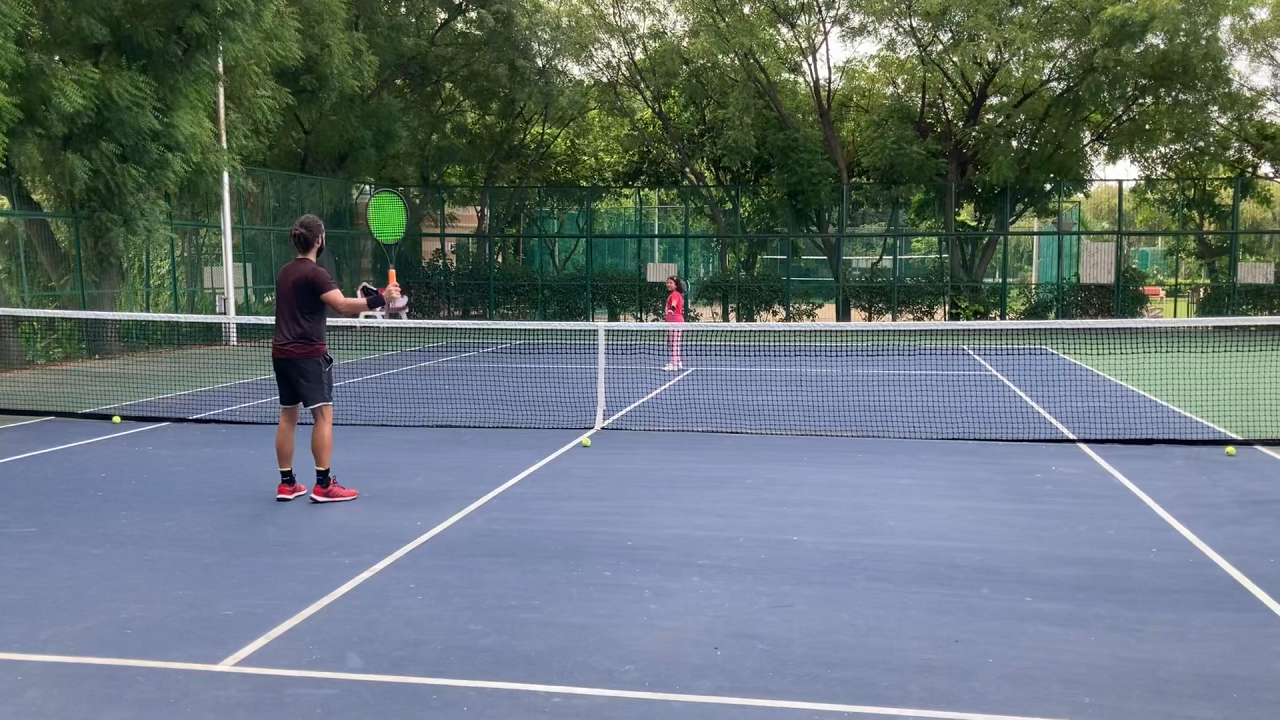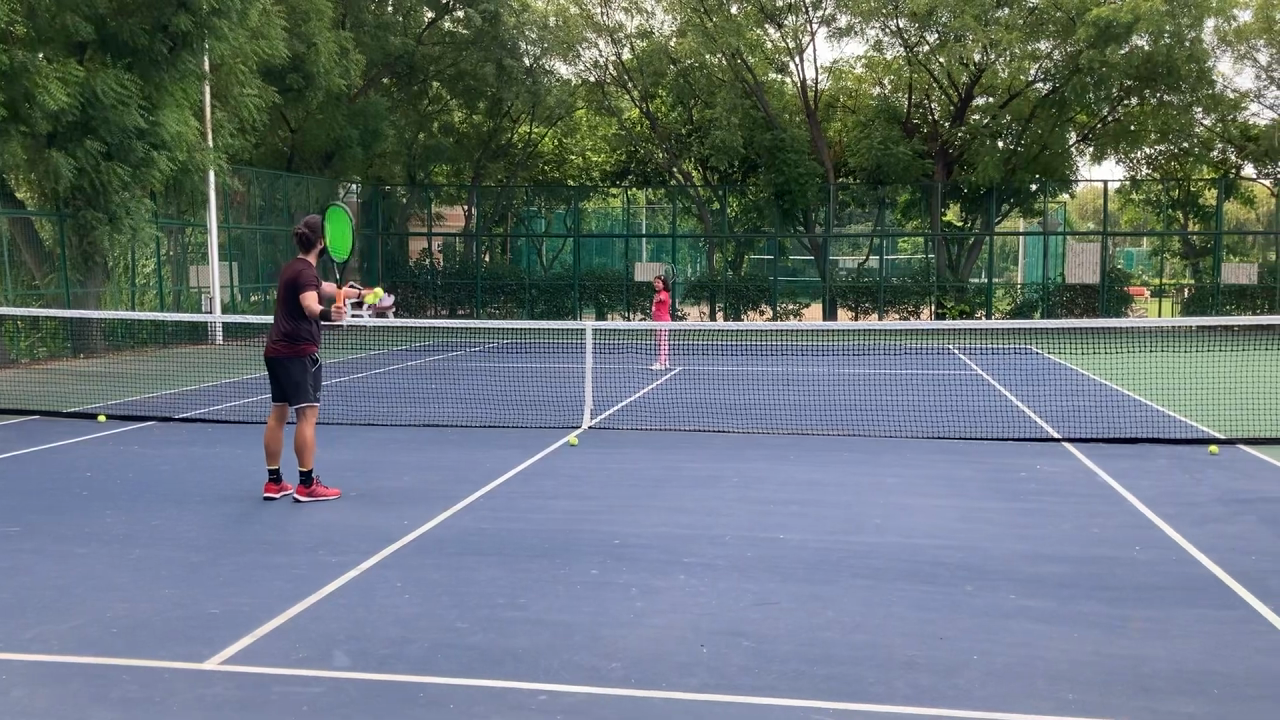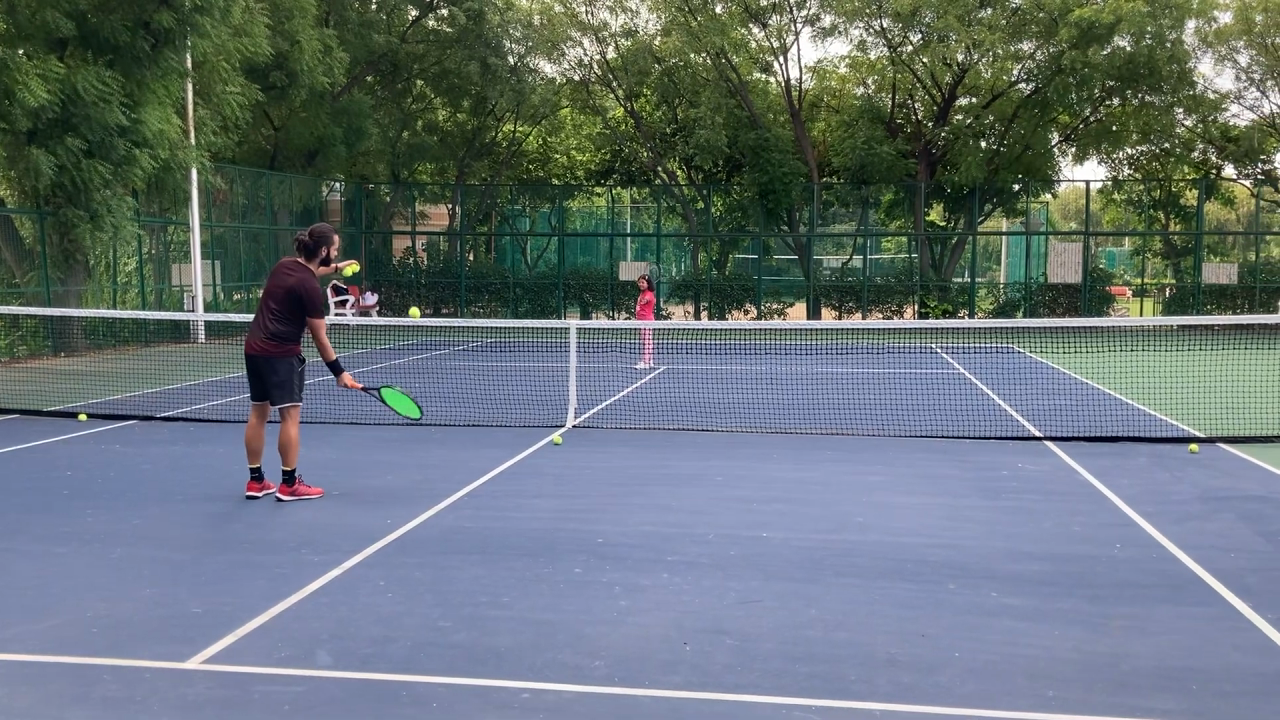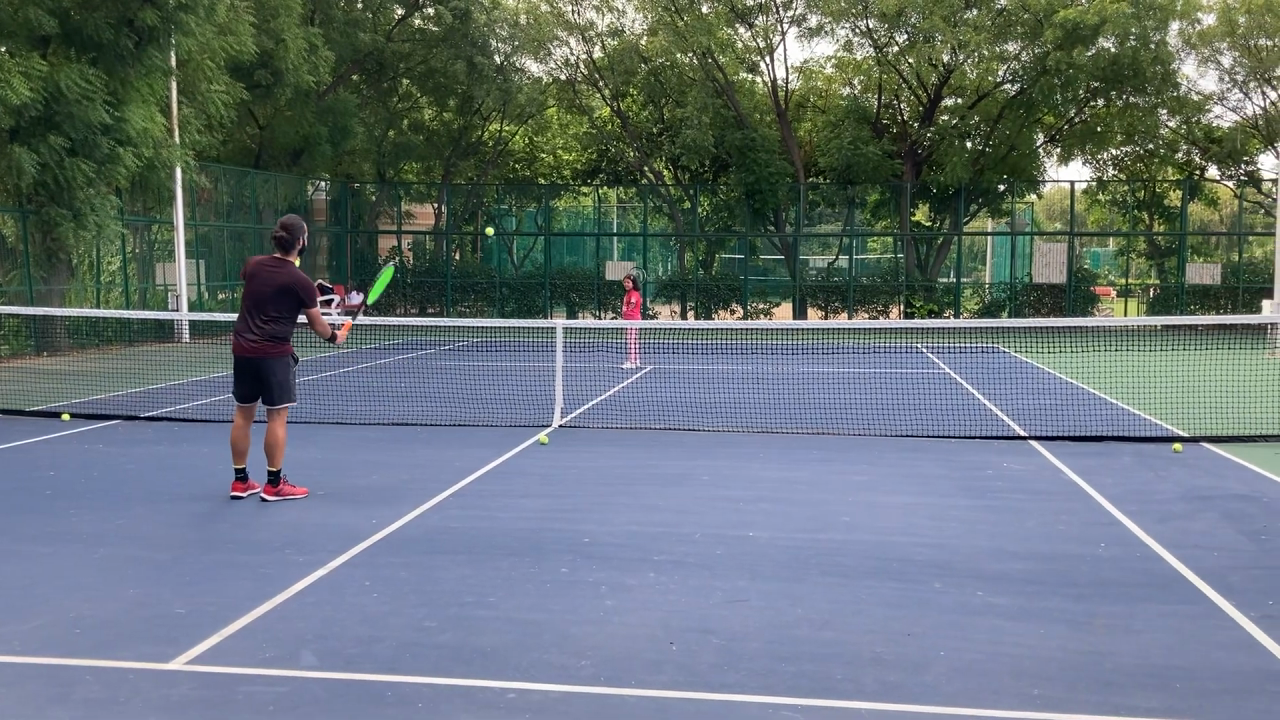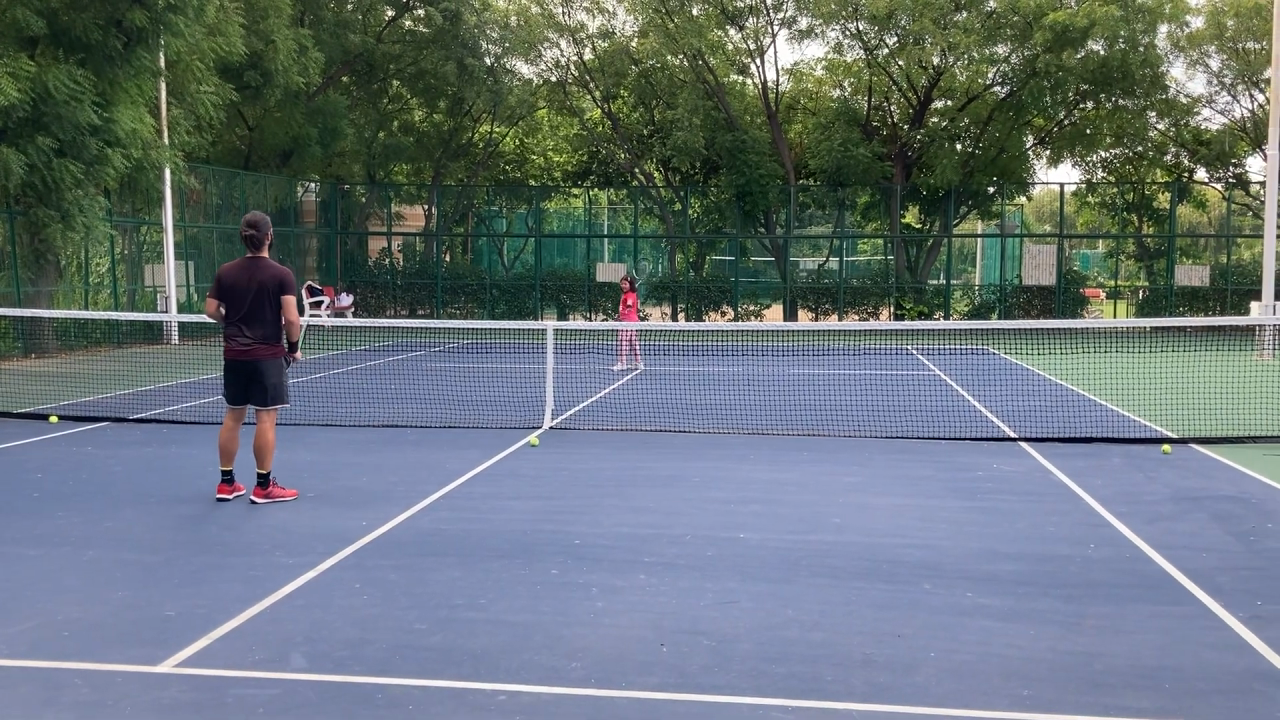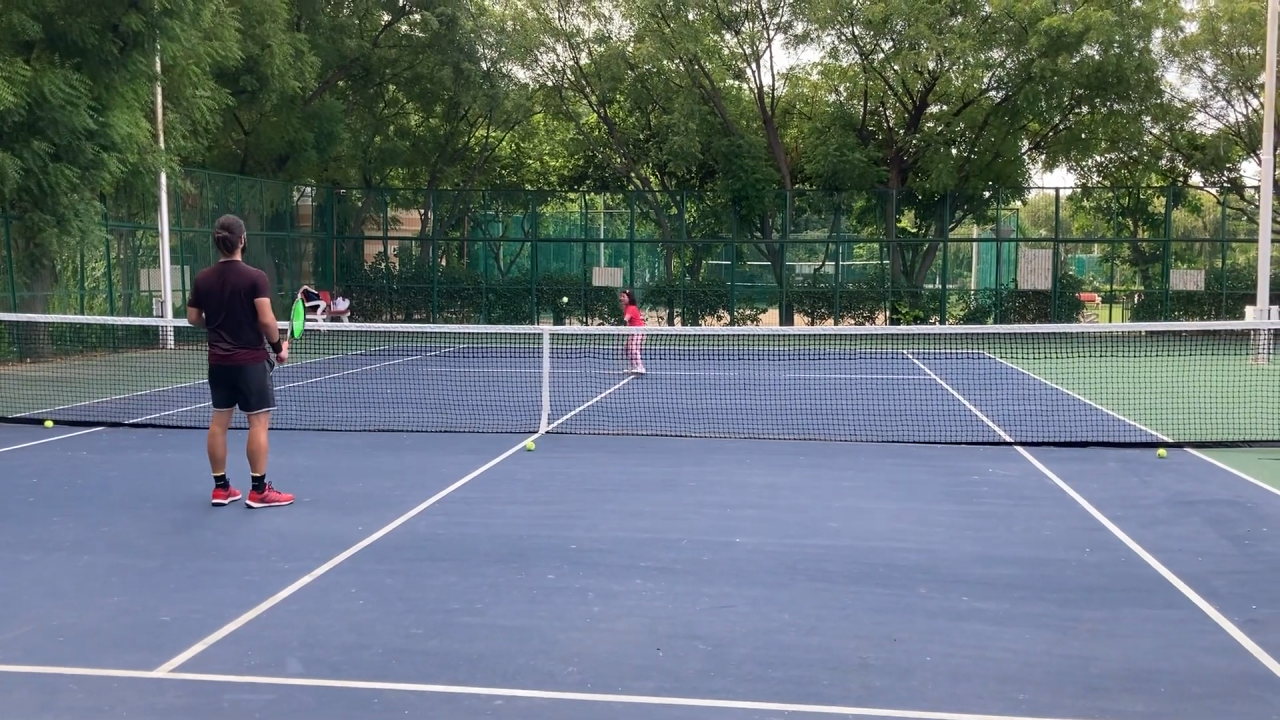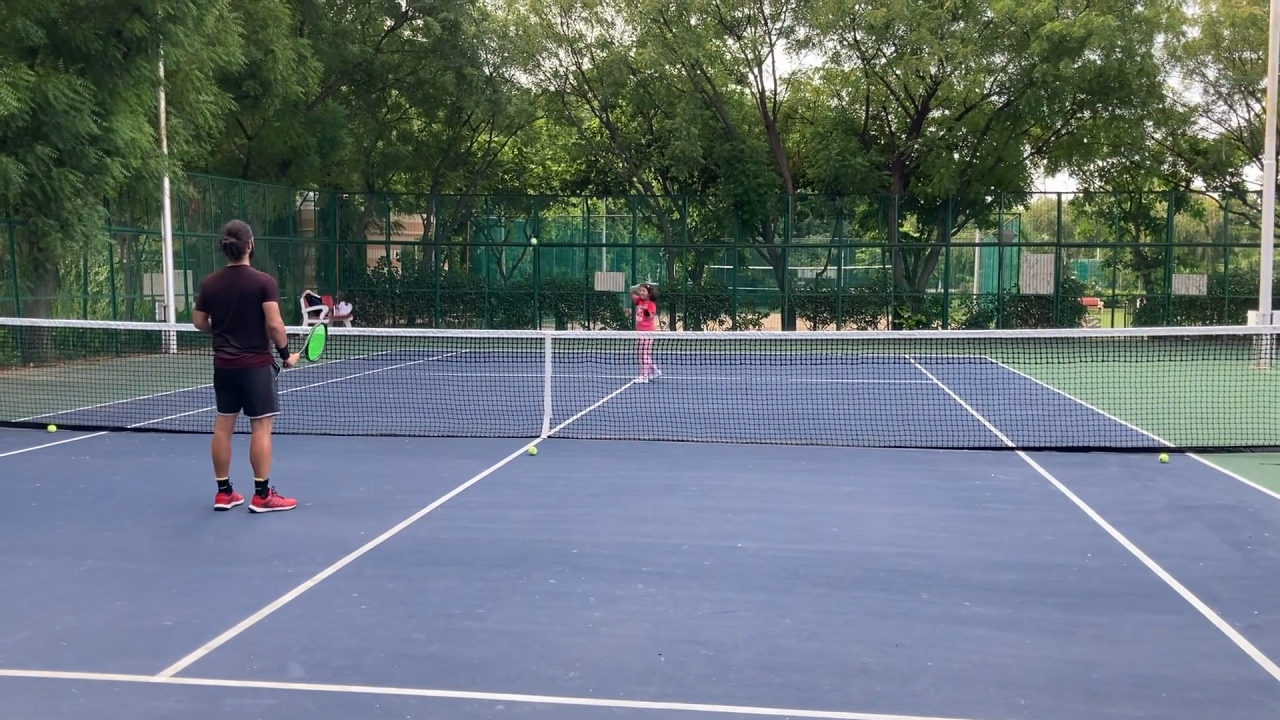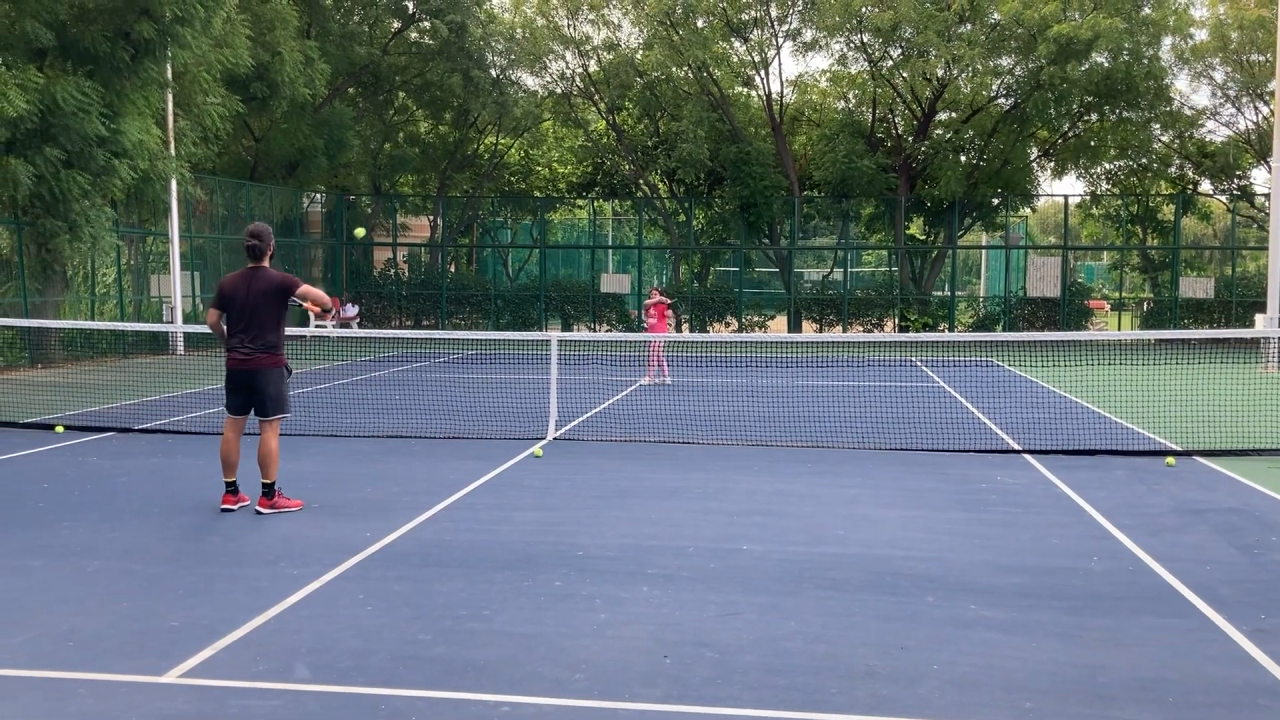
dt=0.5s
person 1, frame 1
left shoulder: (284, 272)
right shoulder: (314, 273)
right elbow: (342, 305)
right wrist: (380, 299)
left hip: (282, 353)
right hip: (308, 354)
left knee: (288, 416)
right knee: (323, 416)
left ankle: (286, 483)
right ankle: (323, 484)
person 1, frame 2
left shoulder: (296, 267)
right shoulder: (305, 273)
left elbow: (323, 287)
right elbow: (310, 307)
left wrist: (351, 292)
right wrist: (328, 313)
left hip: (277, 350)
right hip: (298, 353)
left knee: (278, 415)
right knee: (307, 416)
left ankle: (274, 482)
right ankle: (306, 485)
person 1, frame 3
left shoulder: (283, 265)
right shoulder: (311, 289)
right elbow: (320, 337)
left wrist: (336, 267)
right wrist: (339, 372)
left hip: (255, 348)
right hip: (281, 354)
left knee: (258, 413)
right knee: (290, 416)
left ankle: (255, 480)
right ankle: (289, 484)
person 1, frame 4
left shoulder: (254, 264)
right shoulder: (301, 281)
right elbow: (318, 324)
right wrist: (335, 336)
left hip: (242, 350)
right hip: (274, 354)
left knee: (243, 415)
right knee: (277, 417)
left ankle: (240, 481)
right ankle: (274, 484)
person 1, frame 5
left shoulder: (226, 271)
right shoulder: (281, 274)
left elbow: (211, 310)
right elbow: (291, 318)
right wrist: (294, 348)
left hip: (234, 355)
right hip: (267, 355)
left knee: (232, 417)
right knee: (266, 419)
left ankle: (227, 483)
right ankle: (263, 486)
person 1, frame 6
left shoulder: (202, 278)
right shoulder: (255, 277)
left elbow: (193, 318)
right elbow: (266, 321)
right wrist: (278, 347)
left hip: (218, 360)
right hip: (250, 360)
left knee: (219, 422)
right knee: (258, 423)
left ankle: (221, 488)
right ankle: (259, 490)
person 1, frame 7
left shoulder: (210, 283)
right shoulder: (263, 282)
left elbow: (199, 322)
right elbow: (274, 324)
right wrist: (285, 354)
left hip: (224, 365)
right hip: (256, 364)
left knee: (223, 426)
right knee: (261, 427)
left ankle: (223, 492)
right ankle: (262, 495)
person 1, frame 8
left shoulder: (228, 282)
right shoulder: (279, 281)
left elbow: (212, 321)
right elbow: (319, 297)
right wrist: (327, 307)
left hip: (236, 365)
right hip: (268, 365)
left knee: (232, 428)
right knee: (269, 429)
left ankle: (231, 493)
right ankle: (269, 496)
